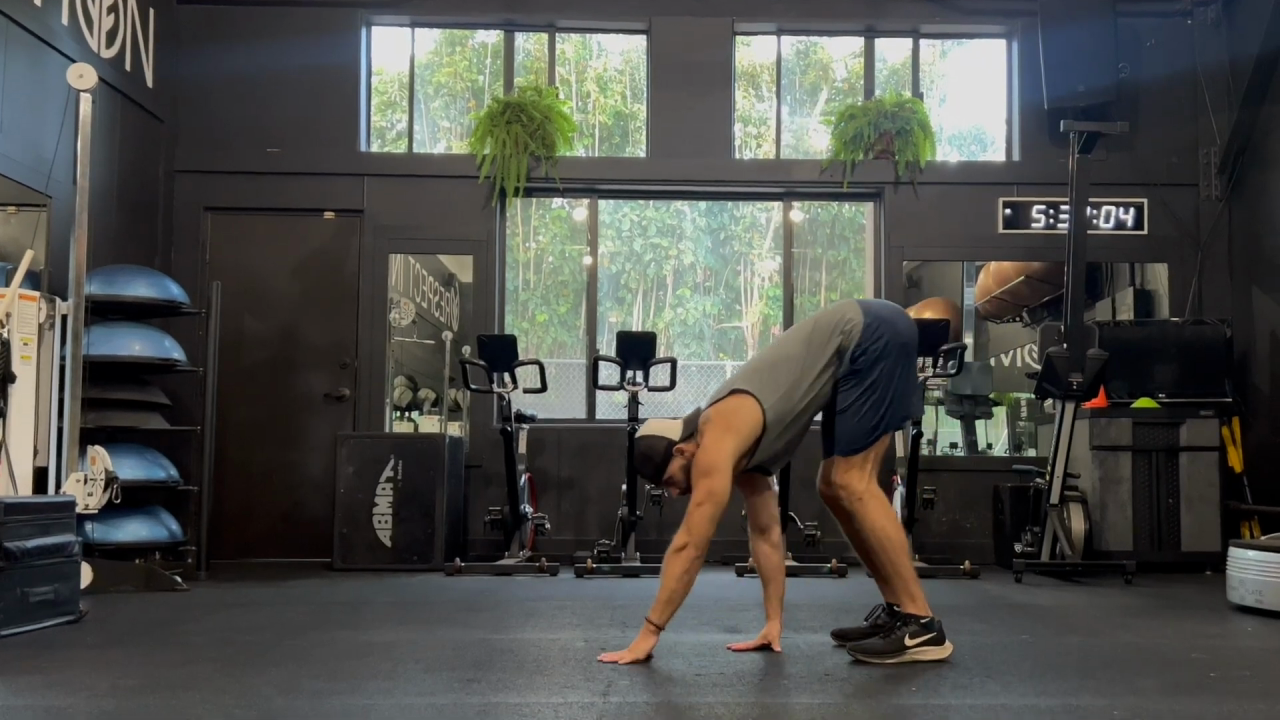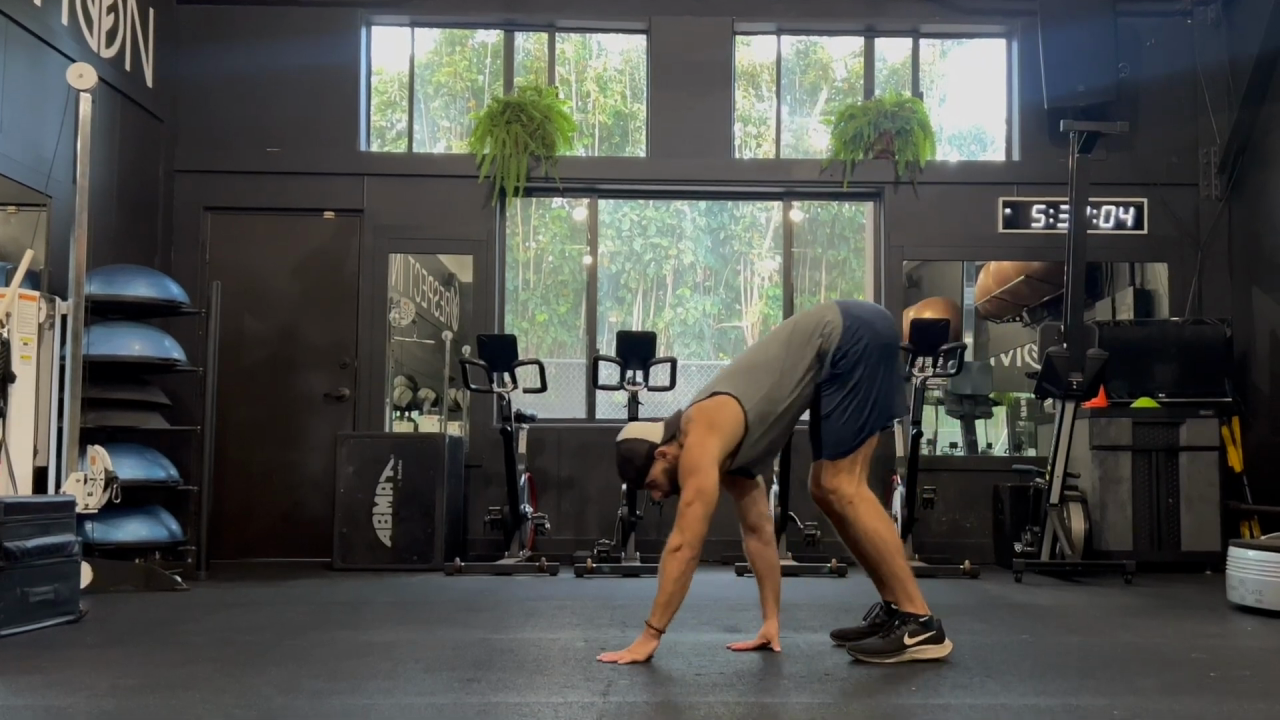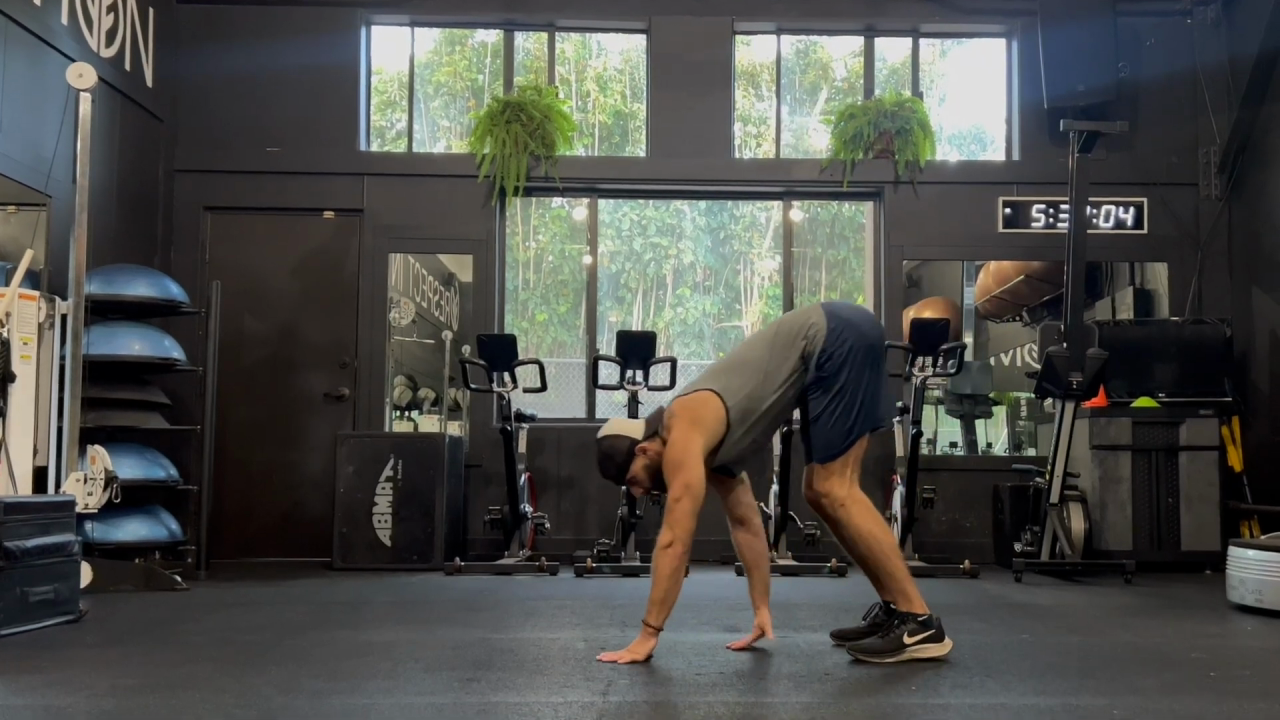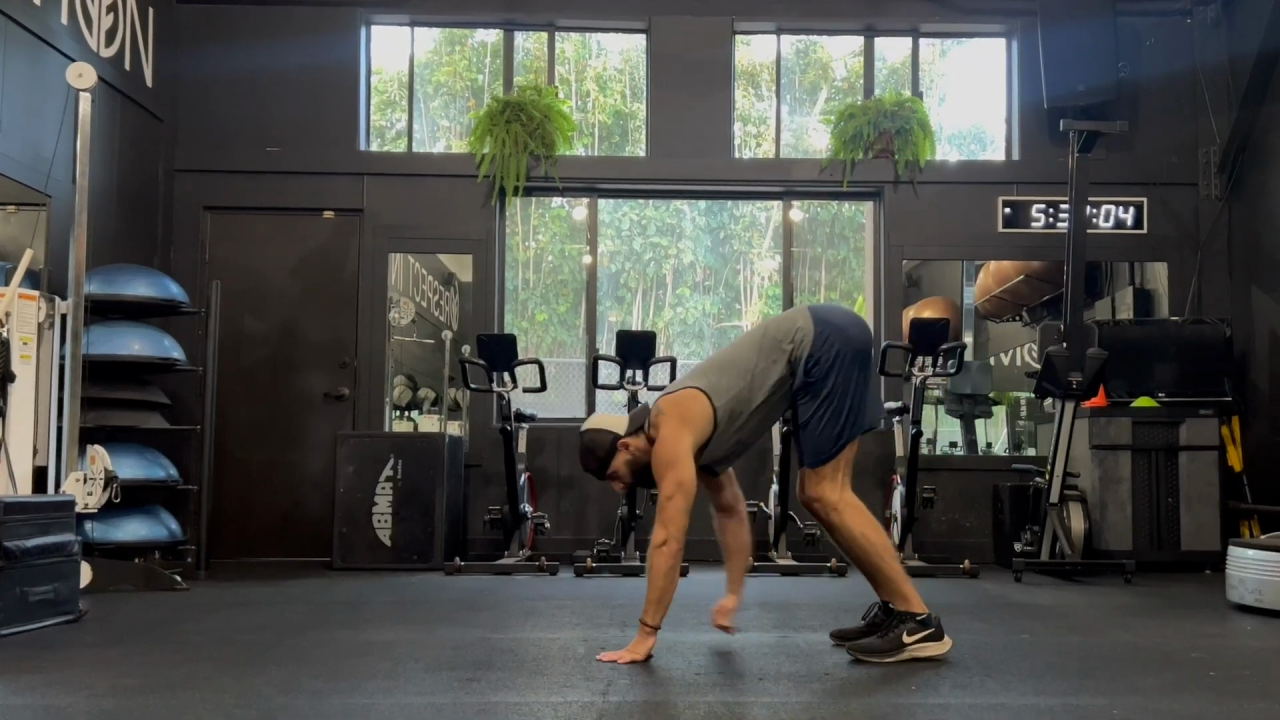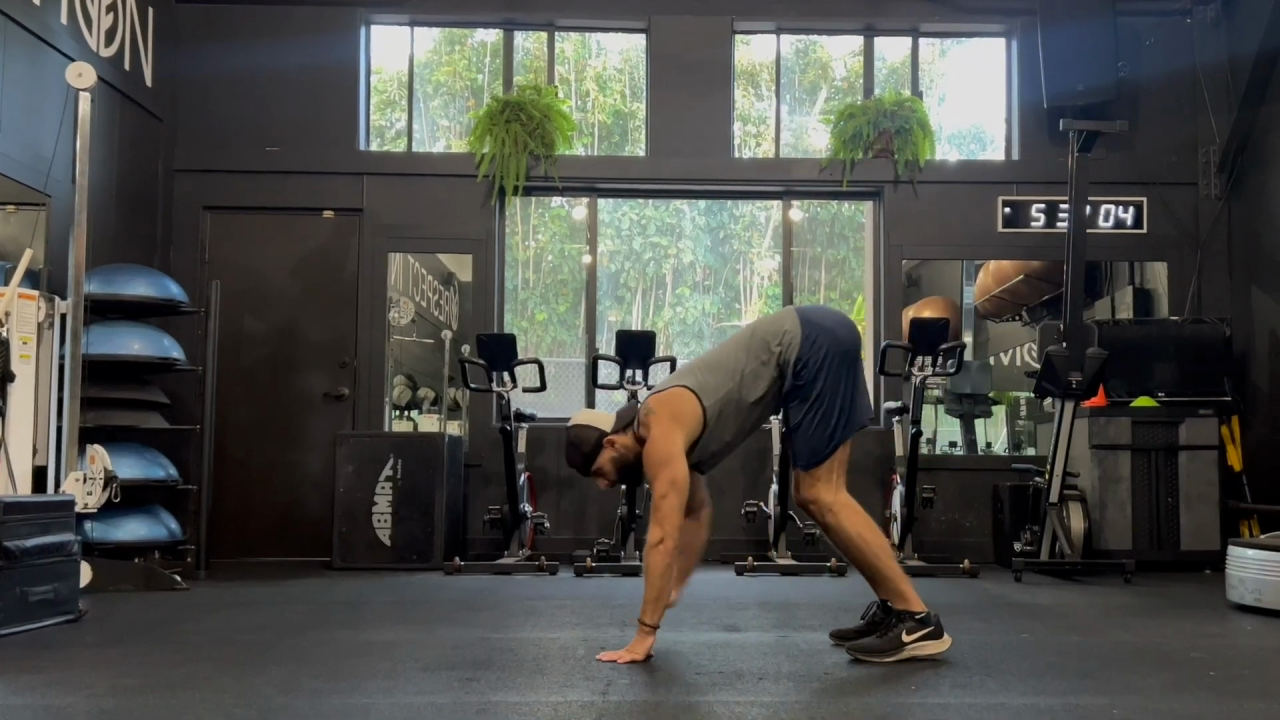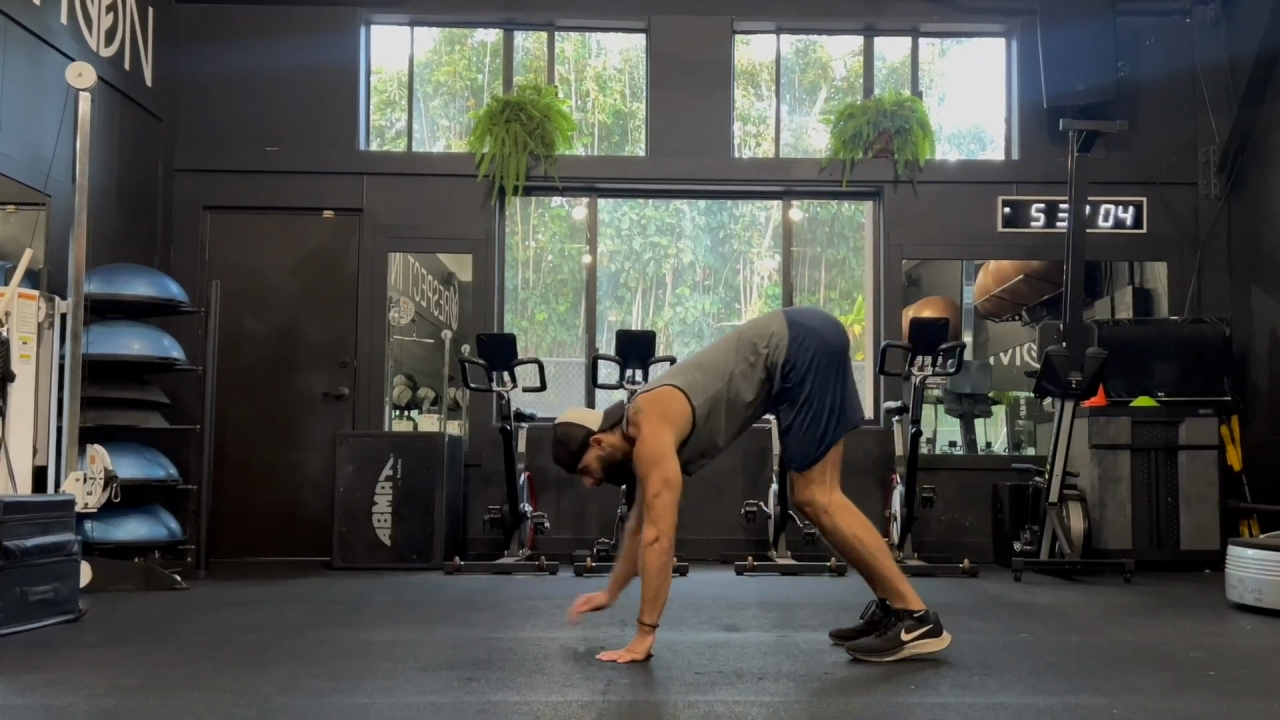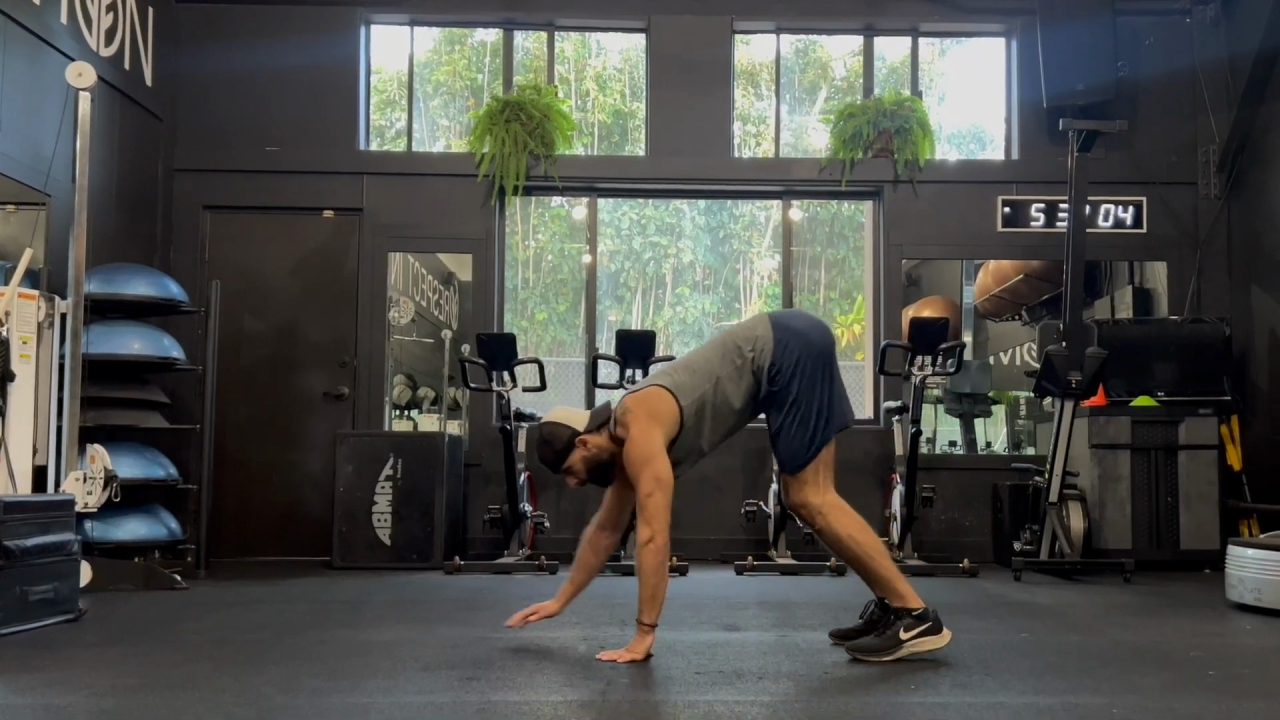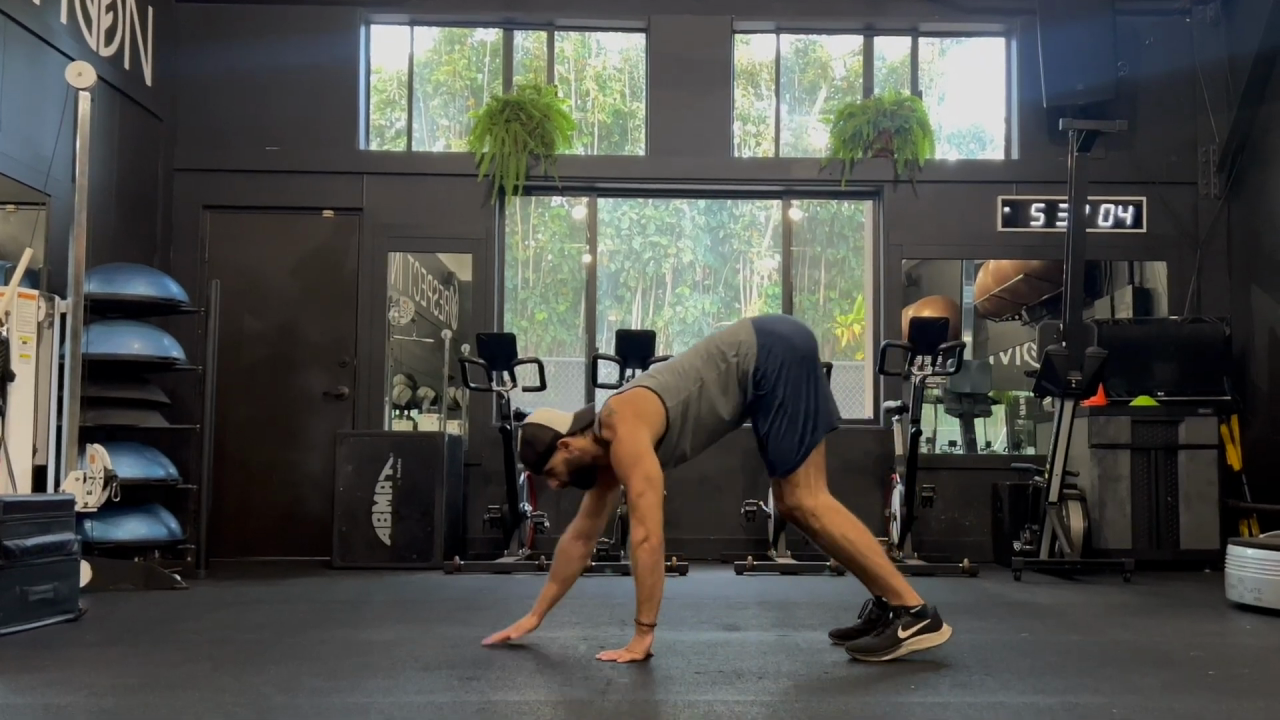
dt=0.1s
person 1, frame 1
left shoulder: (716, 443)
right shoulder: (740, 446)
left elbow: (689, 544)
right elbow: (765, 531)
left wrist: (649, 633)
right wrist: (773, 622)
left hip: (873, 335)
right hip: (862, 339)
left knee: (852, 485)
right knee: (834, 488)
left ankle: (920, 625)
right ankle: (897, 610)
person 1, frame 2
left shoulder: (699, 443)
right shoulder: (719, 447)
left elbow: (683, 545)
right elbow: (757, 527)
left wrist: (649, 637)
right wrist: (770, 621)
left hip: (853, 336)
right hip: (840, 341)
left knee: (841, 489)
right knee: (826, 490)
left ankle: (920, 625)
right ankle: (895, 610)
person 1, frame 3
left shoulder: (682, 438)
right shoulder: (708, 442)
left elbow: (674, 541)
right elbow: (744, 521)
left wrist: (647, 636)
right wrist: (761, 610)
left hip: (840, 337)
right hip: (831, 339)
left knee: (833, 491)
right knee: (820, 492)
left ankle: (919, 624)
right ankle: (895, 610)
person 1, frame 4
left shoulder: (669, 434)
right shoulder: (684, 435)
left elbow: (667, 538)
right elbow: (730, 508)
left wrist: (646, 635)
right wrist: (733, 591)
left hip: (826, 340)
right hip: (818, 345)
left knee: (826, 496)
right knee: (816, 496)
left ankle: (919, 623)
right ankle: (894, 609)
person 1, frame 5
left shoulder: (659, 433)
right shoulder: (673, 434)
left elbow: (662, 536)
right elbow: (695, 511)
left wrist: (645, 635)
right wrist: (674, 585)
left hip: (815, 343)
right hip: (811, 343)
left knee: (821, 497)
right knee: (813, 496)
left ankle: (917, 620)
right ankle: (892, 608)
person 1, frame 6
left shoulder: (649, 433)
right shoulder: (642, 436)
left elbow: (657, 534)
right elbow: (642, 520)
left wrist: (645, 635)
right wrist: (610, 589)
left hip: (801, 346)
right hip: (800, 348)
left knee: (817, 497)
right knee: (807, 497)
left ankle: (917, 619)
right ankle: (890, 608)
person 1, frame 7
left shoulder: (639, 432)
right shoulder: (628, 438)
left elbow: (653, 537)
right elbow: (605, 527)
left wrist: (644, 635)
right wrist: (560, 600)
left hip: (787, 348)
right hip: (784, 349)
left knee: (811, 500)
right knee: (805, 500)
left ankle: (914, 617)
right ankle: (889, 606)
person 1, frame 8
left shoulder: (625, 433)
right shoulder: (604, 445)
left elbow: (647, 536)
right elbow: (581, 535)
left wrist: (643, 635)
right wrist: (534, 617)
left hip: (772, 352)
right hip: (762, 359)
left knee: (805, 501)
right knee: (795, 504)
left ankle: (913, 614)
right ankle: (887, 603)
